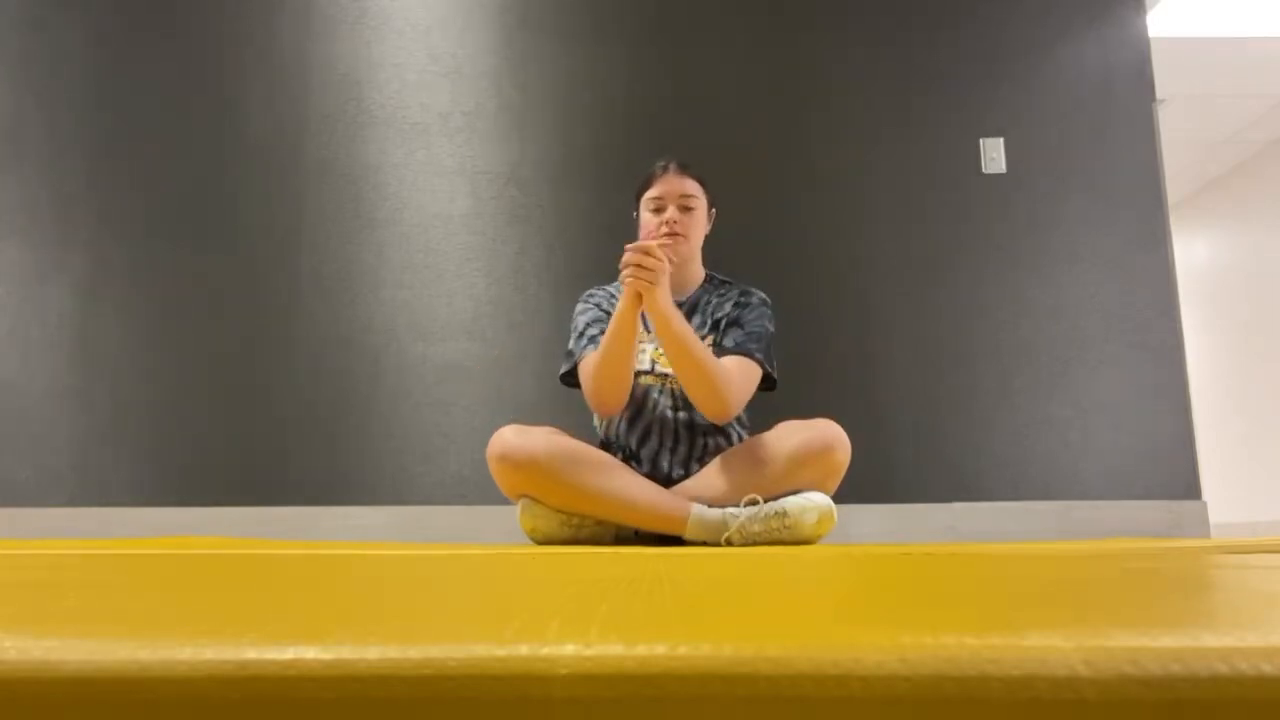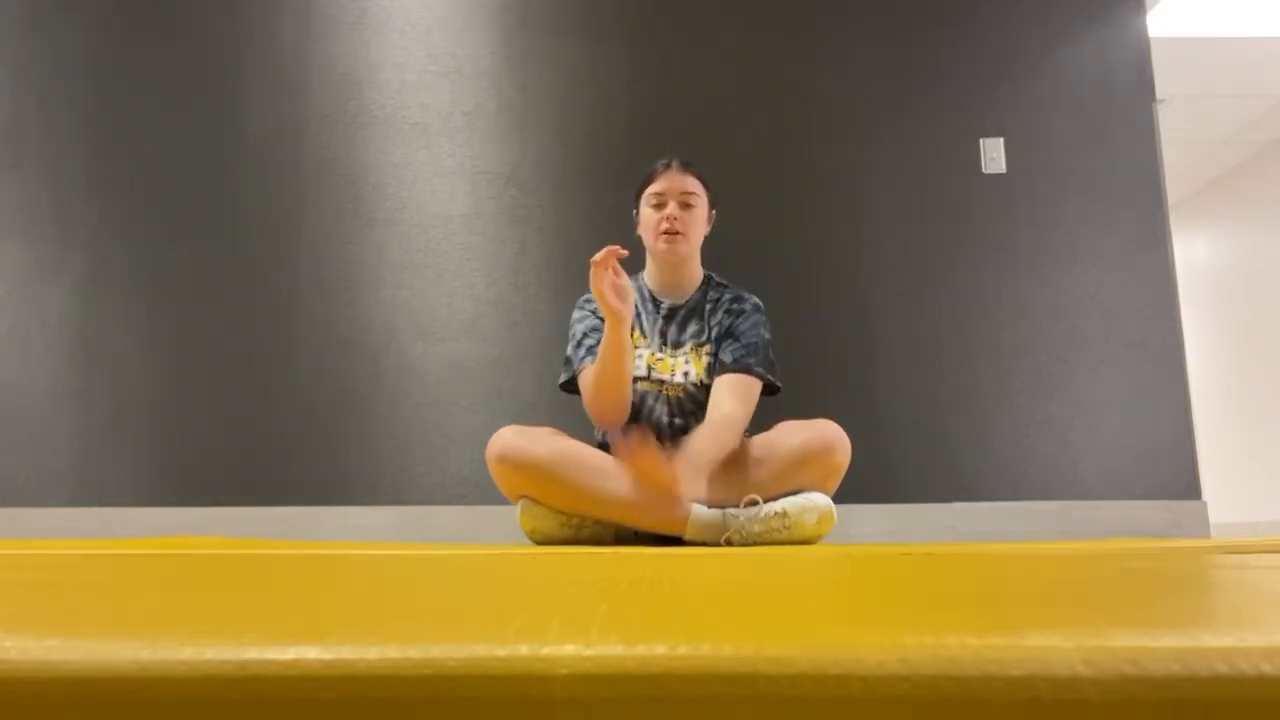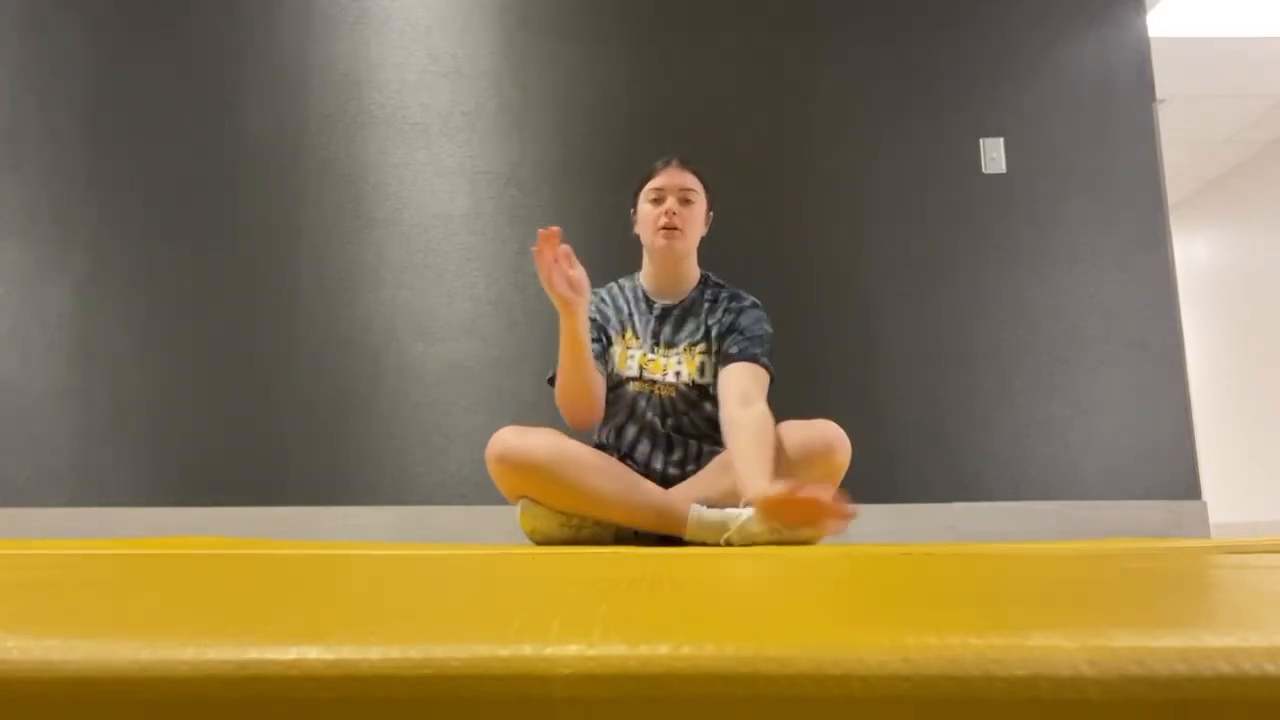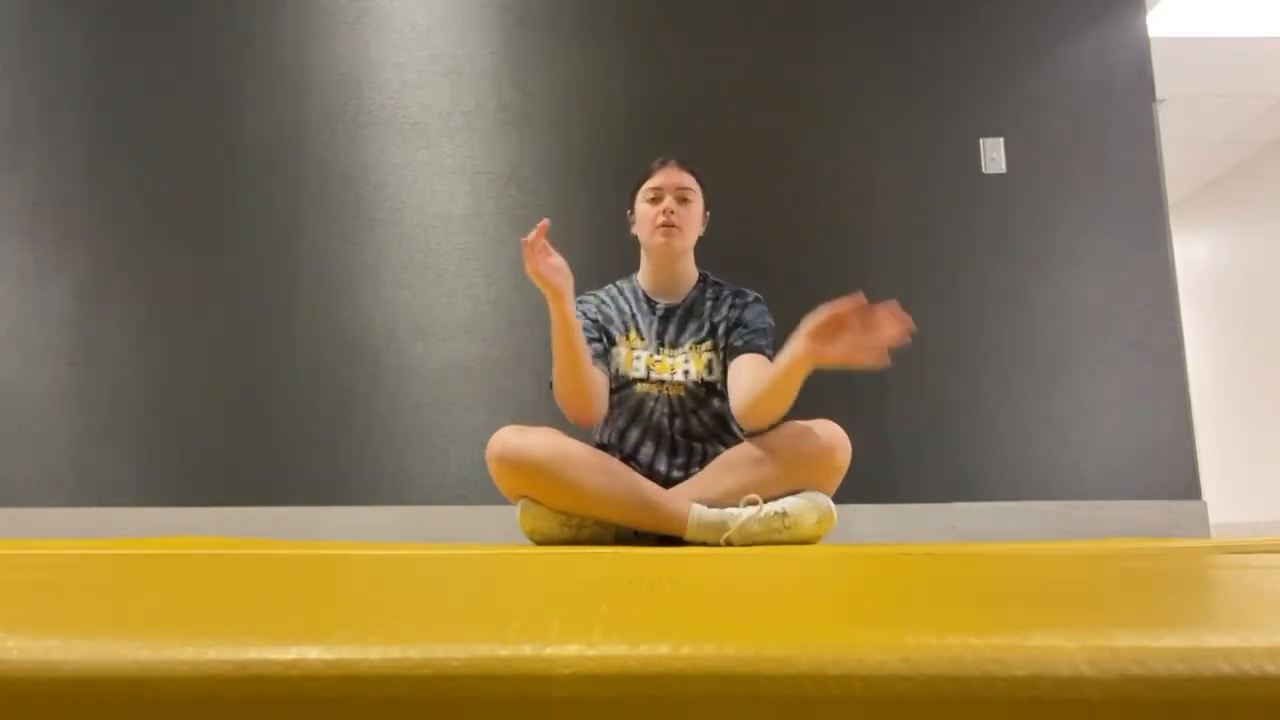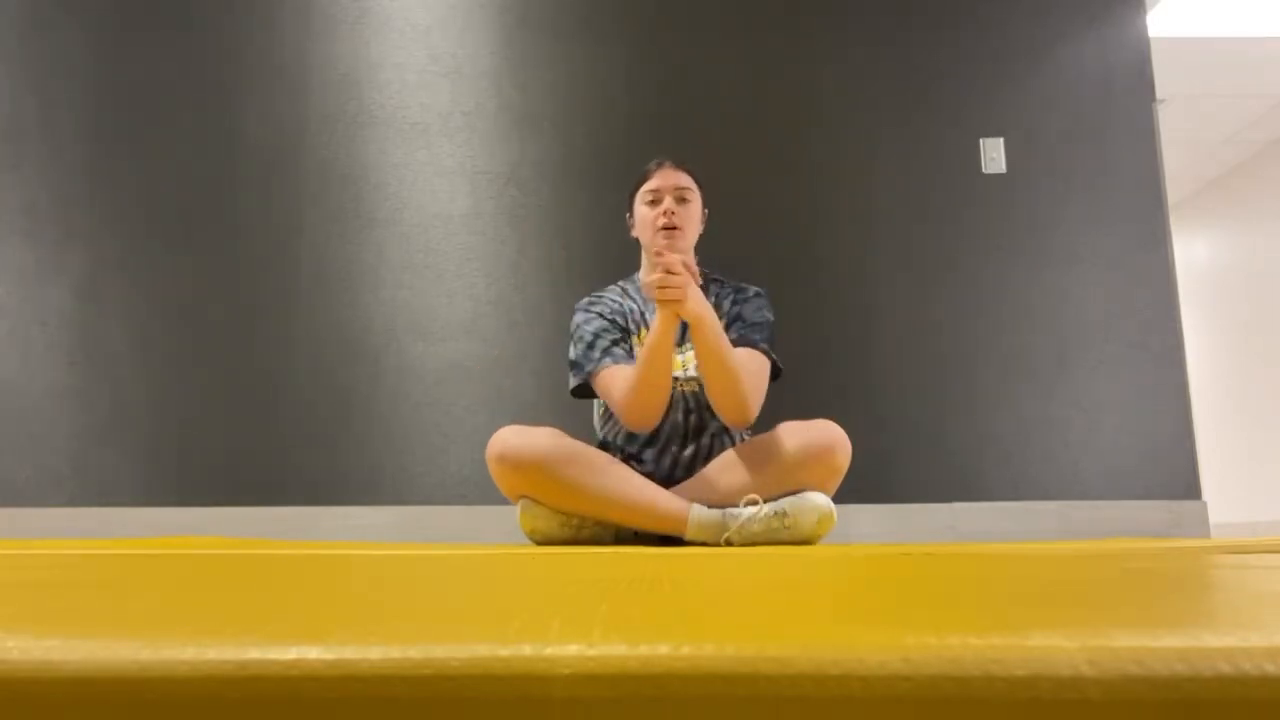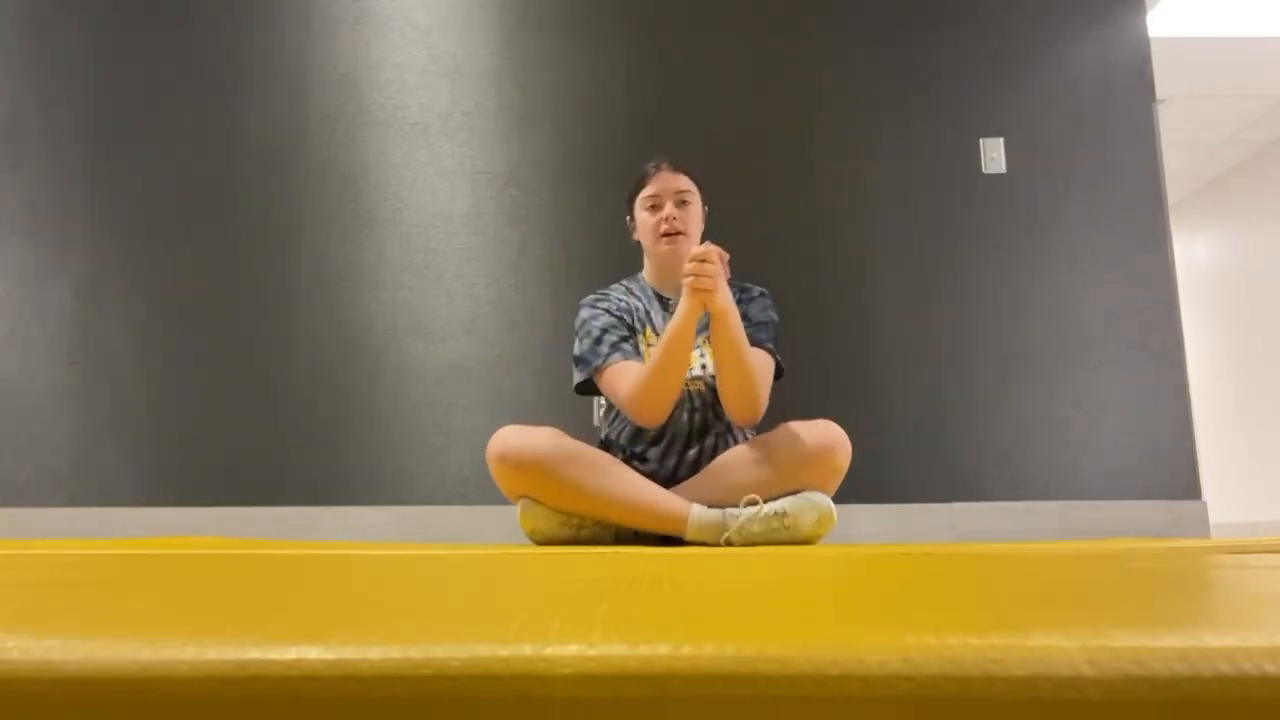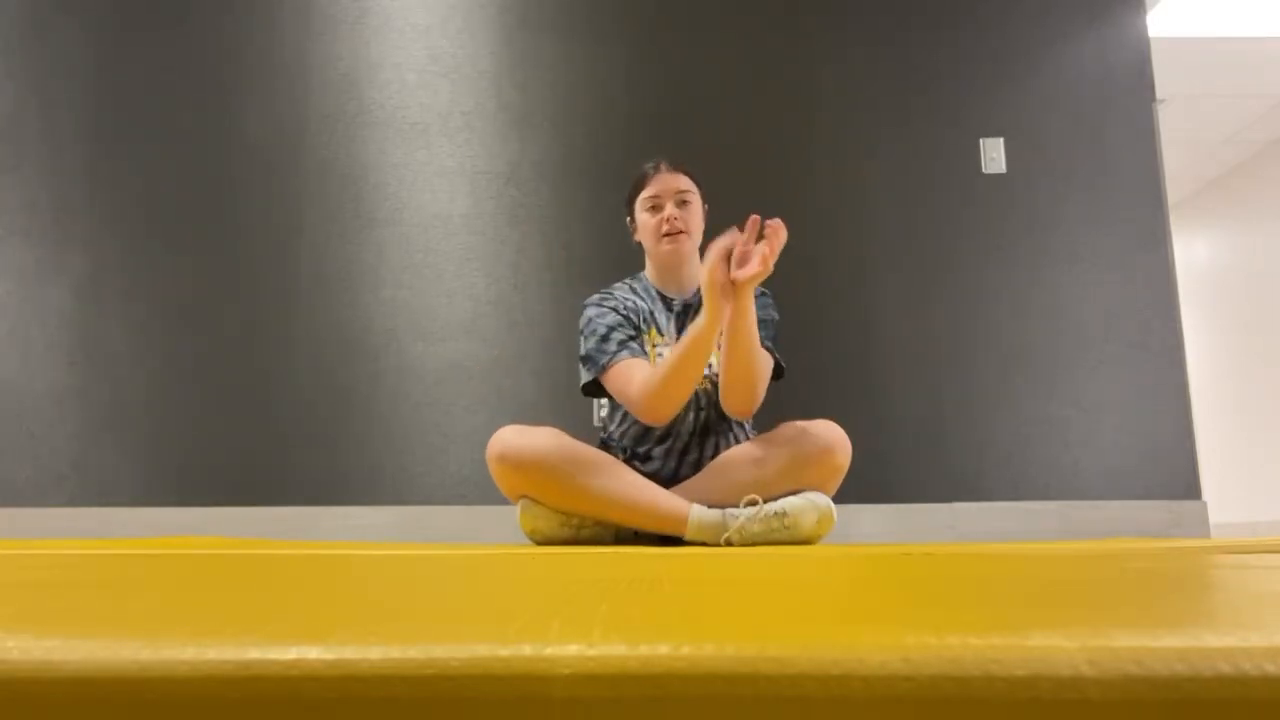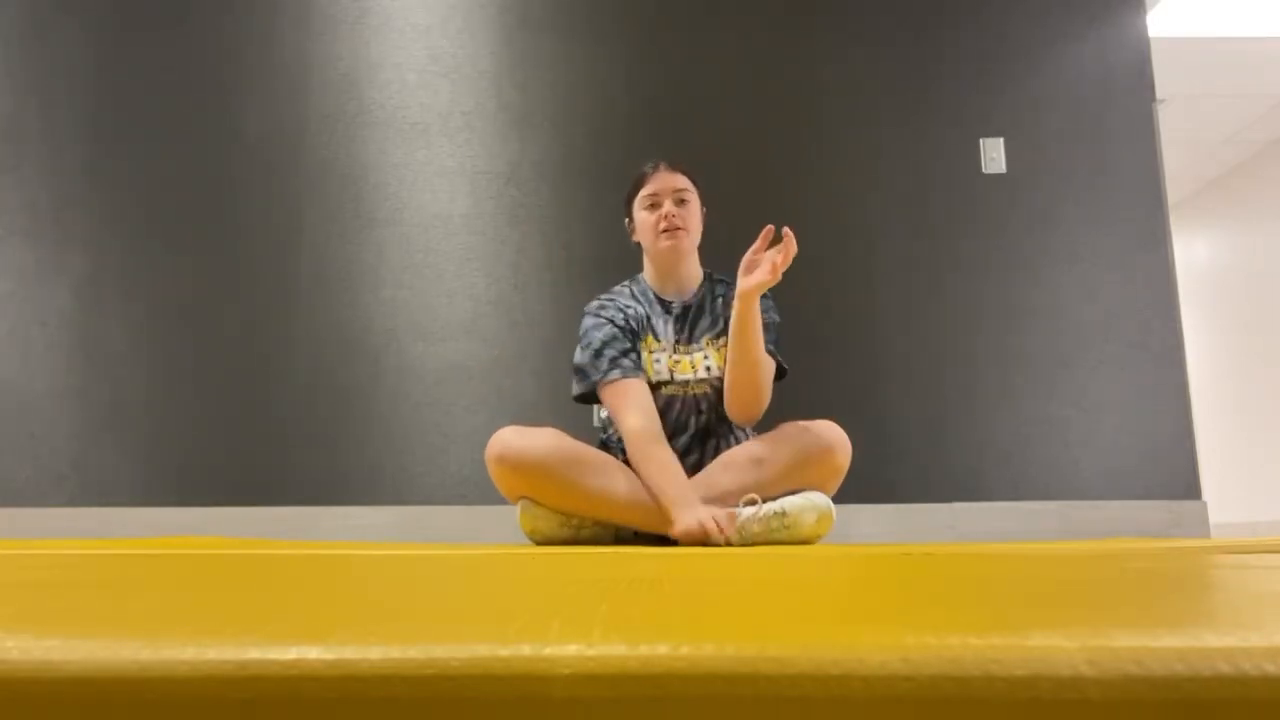
dt=0.2s
person 1, frame 1
left shoulder: (745, 306)
right shoulder: (600, 304)
left elbow: (722, 405)
right elbow: (604, 401)
left wrist: (660, 307)
right wrist: (631, 300)
left hip: (723, 482)
right hip: (619, 487)
left knee: (826, 441)
right knee: (509, 446)
left ankle: (612, 520)
right ankle: (722, 524)
person 1, frame 2
left shoulder: (740, 311)
right shoulder: (595, 307)
left elbow: (729, 417)
right elbow: (606, 415)
left wrist: (678, 472)
right wrist: (617, 321)
left hip: (718, 484)
right hip: (618, 488)
left knee: (826, 442)
right knee: (509, 447)
left ankle: (610, 522)
right ankle: (723, 523)
person 1, frame 3
left shoulder: (738, 311)
right shoulder: (597, 306)
left elbow: (744, 404)
right elbow: (582, 416)
left wrist: (762, 487)
right wrist: (572, 312)
right hip: (612, 486)
left knee: (826, 442)
right knee: (508, 448)
left ankle: (603, 522)
right ankle: (727, 523)
person 1, frame 4
left shoulder: (739, 308)
right shoulder: (597, 309)
left elbow: (752, 409)
right elbow: (584, 411)
left wrist: (801, 355)
right wrist: (560, 302)
right hip: (621, 487)
left knee: (827, 442)
right knee: (510, 447)
left ankle: (601, 521)
right ankle: (720, 525)
person 1, frame 5
left shoulder: (741, 303)
right shoulder: (599, 312)
left elbow: (739, 410)
right elbow: (638, 416)
left wrist: (699, 314)
right wrist: (670, 316)
right hip: (621, 486)
left knee: (827, 443)
right knee: (509, 447)
left ankle: (606, 523)
right ankle: (719, 524)
person 1, frame 6
left shoulder: (747, 302)
right shoulder: (603, 309)
left elbow: (747, 411)
right elbow: (646, 410)
left wrist: (720, 304)
right wrist: (689, 306)
right hip: (624, 485)
left knee: (828, 442)
right knee: (510, 447)
left ankle: (614, 521)
right ankle: (721, 524)
person 1, frame 7
left shoulder: (753, 302)
right shoulder: (607, 310)
left elbow: (742, 404)
right elbow: (652, 406)
left wrist: (741, 292)
right wrist: (711, 312)
right hip: (627, 484)
left knee: (827, 443)
right knee: (509, 447)
left ankle: (617, 522)
right ankle: (723, 524)
person 1, frame 8
left shoulder: (746, 305)
right shoulder: (607, 315)
left elbow: (747, 412)
right elbow: (636, 423)
left wrist: (747, 297)
right wrist: (686, 508)
right hip: (631, 485)
left knee: (828, 443)
right knee: (508, 448)
left ankle: (611, 521)
right ankle: (740, 522)
